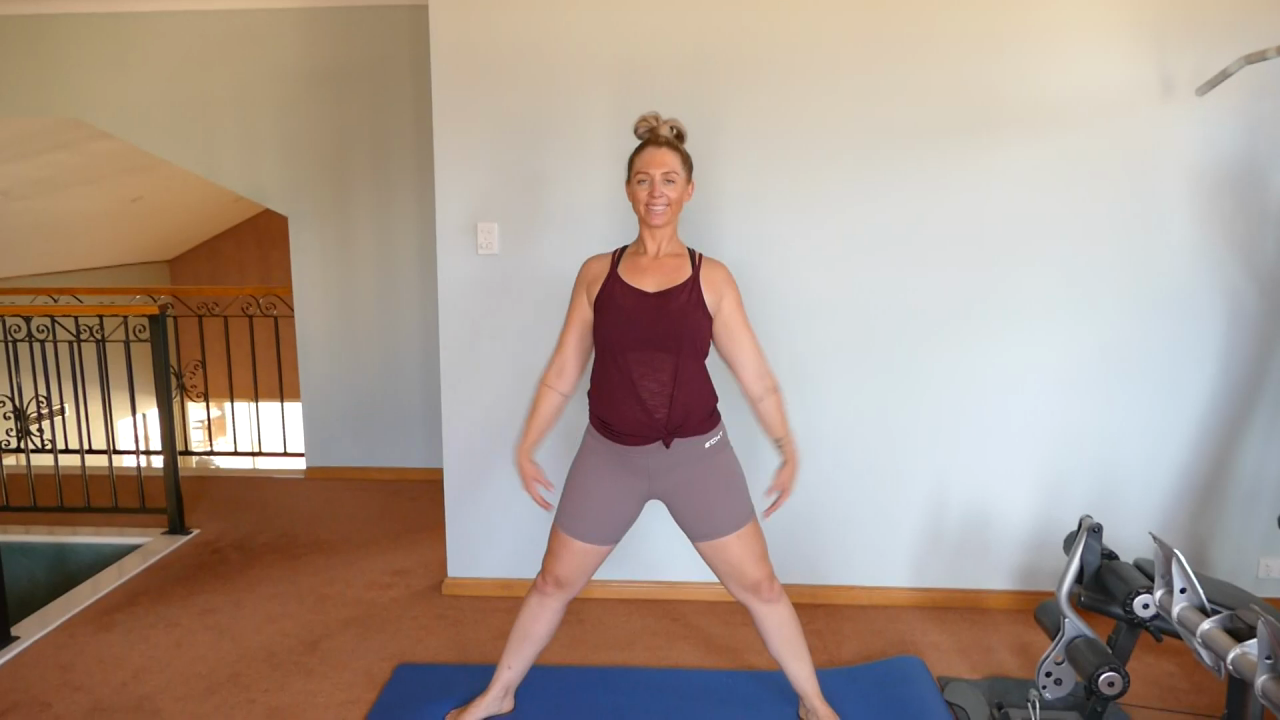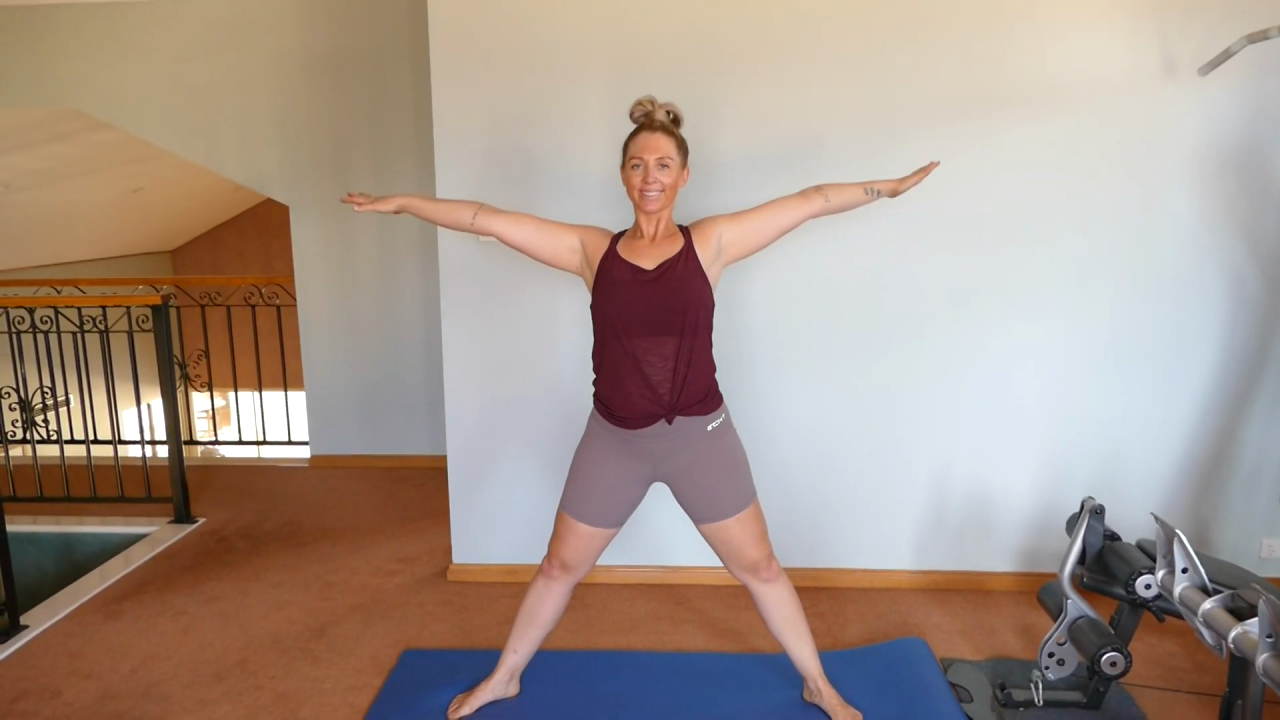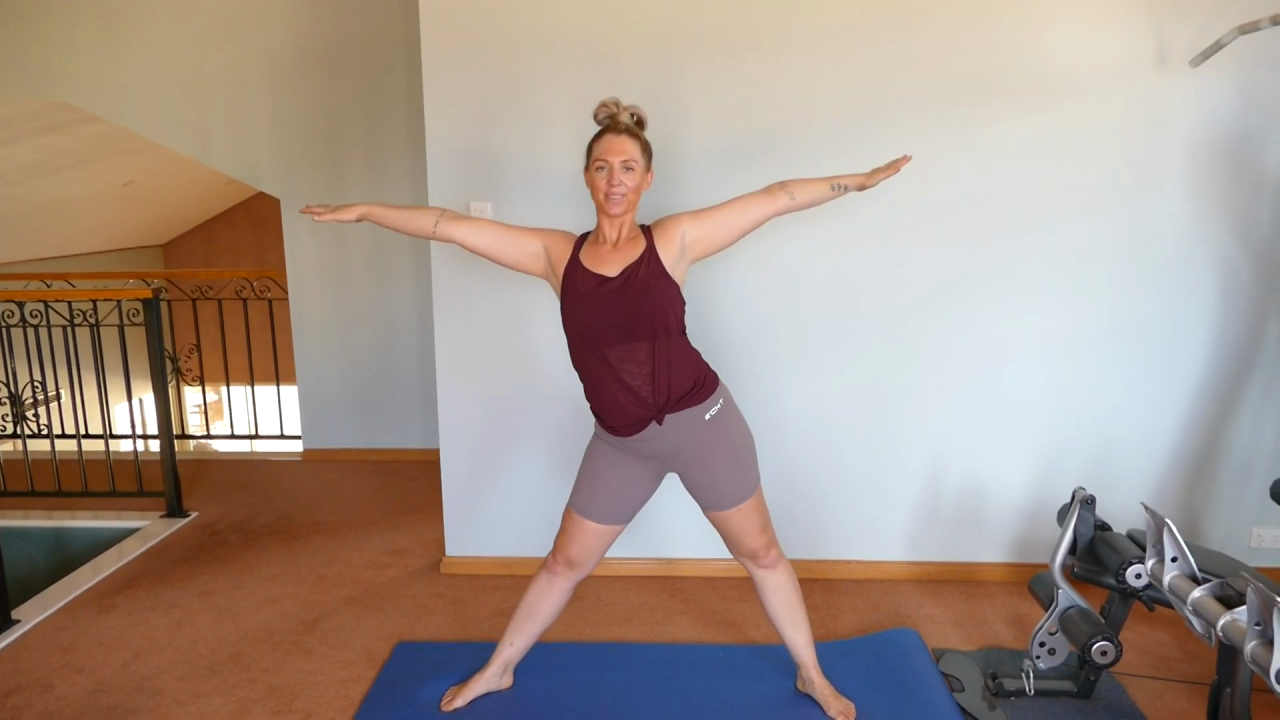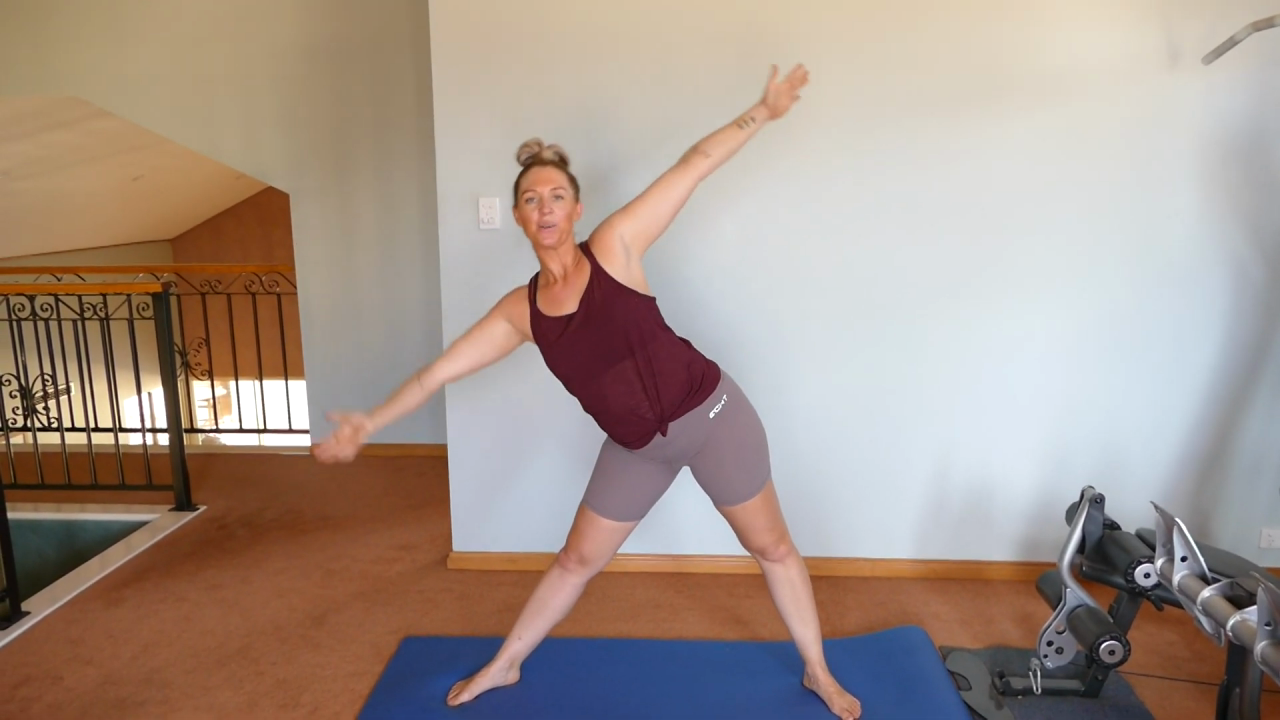
dt=1s
person 1, frame 1
left shoulder: (713, 277)
right shoulder: (596, 274)
left elbow: (753, 372)
right elbow: (563, 371)
left wrist: (787, 450)
right wrist: (526, 447)
left hip: (697, 455)
right hip: (609, 456)
left knee: (760, 586)
right knee: (554, 582)
person 1, frame 2
left shoulder: (710, 242)
right shoulder: (592, 249)
left elbow: (810, 202)
right elbow: (488, 219)
left wrist: (887, 187)
right wrist: (401, 202)
left hip: (700, 436)
right hip: (613, 439)
left knee: (759, 567)
right knee: (560, 567)
person 1, frame 3
left shoulder: (673, 240)
right shoulder: (557, 254)
left elbow: (775, 199)
right elbow: (451, 226)
left wrist: (858, 180)
right wrist: (363, 211)
left hip: (701, 423)
right hip: (620, 442)
left knee: (760, 552)
right knee: (565, 561)
right ankle: (498, 670)
person 1, frame 4
left shoulder: (613, 246)
right shoulder: (520, 310)
left elbow: (690, 167)
right elbow: (440, 369)
left wrist: (760, 113)
right wrist: (371, 422)
left hip: (709, 415)
right hip: (637, 447)
left knee: (772, 547)
right knee: (578, 559)
right ankle: (504, 665)
